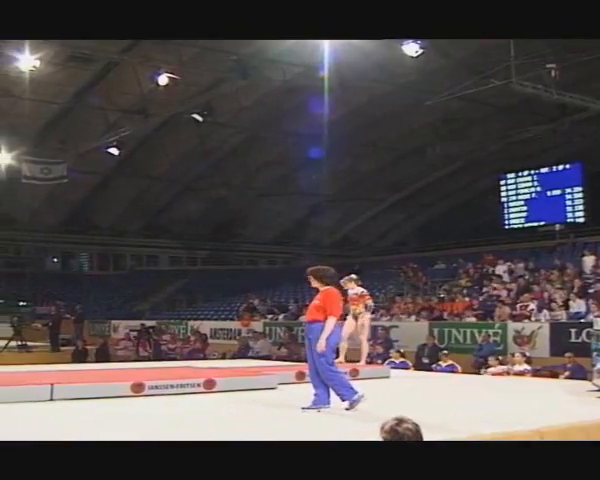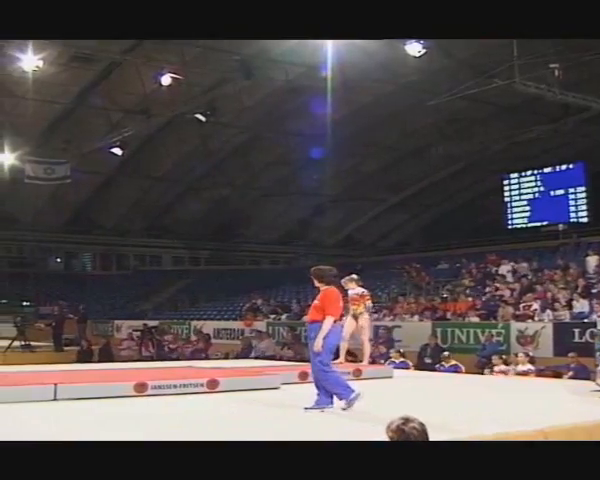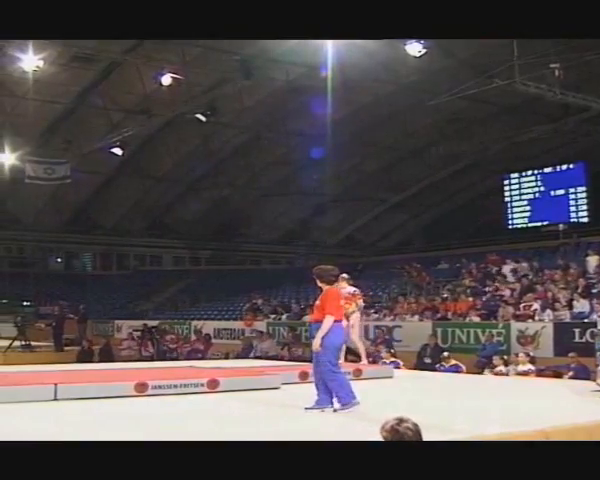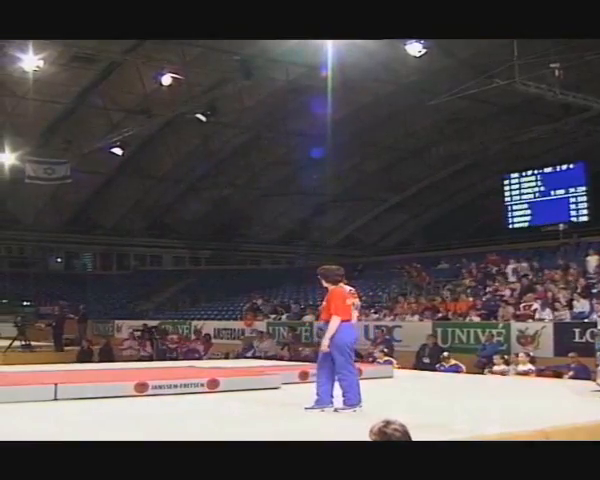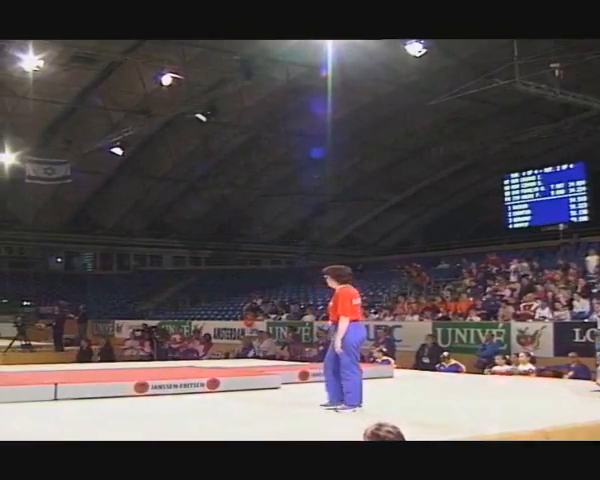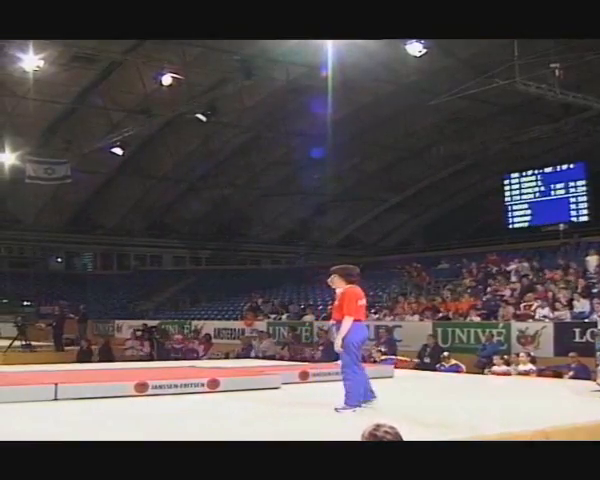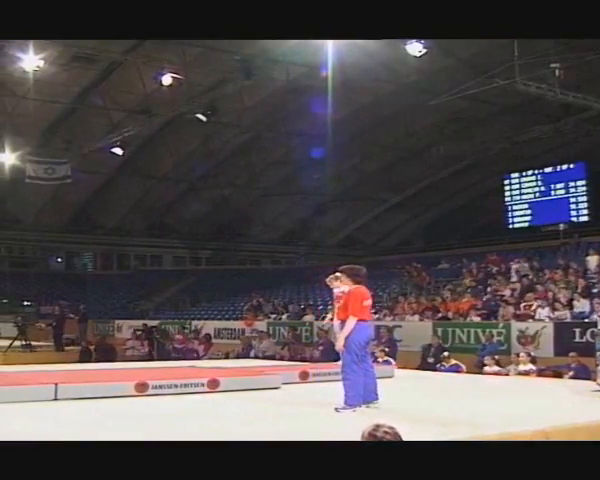
dt=0.3s
person 1, frame 1
left shoulder: (331, 293)
right shoulder: (321, 294)
left elbow: (332, 318)
left wrist: (323, 338)
left hip: (324, 333)
right hip: (313, 332)
left knee: (326, 368)
right knee: (315, 370)
left ankle: (351, 395)
right ankle: (321, 401)
person 1, frame 2
left shoulder: (330, 293)
right shoulder: (325, 293)
left elbow: (330, 318)
left wrist: (320, 338)
left hip: (325, 333)
right hip: (317, 332)
left knee: (322, 368)
right knee: (318, 369)
left ankle: (348, 394)
right ankle: (324, 401)
person 1, frame 3
left shoulder: (331, 292)
right shoulder: (329, 292)
left elbow: (330, 317)
left wrist: (318, 337)
left hip: (329, 333)
right hip: (326, 333)
left knee: (329, 368)
right knee: (320, 369)
left ankle: (348, 399)
right ankle: (324, 401)
person 1, frame 4
left shoulder: (336, 293)
right shoulder: (340, 291)
left elbow: (336, 318)
left wrist: (326, 338)
left hip: (340, 332)
right hip: (338, 332)
left knee: (344, 368)
right knee: (324, 367)
left ankle: (352, 402)
right ankle: (324, 401)
person 1, frame 5
left shoulder: (343, 293)
right shoulder: (349, 291)
left elbow: (345, 318)
left wrist: (338, 339)
left hip: (348, 332)
right hip: (347, 331)
left knee: (348, 368)
right knee: (331, 365)
left ankle: (352, 402)
right ankle: (336, 399)
person 1, frame 6
left shoulder: (349, 293)
right shoulder: (355, 291)
left elbow: (348, 318)
left wrist: (339, 338)
left hip: (351, 332)
right hip: (357, 330)
left knee: (350, 367)
right knee: (354, 366)
left ankle: (352, 402)
right ankle: (367, 396)
person 1, frame 7
left shoulder: (355, 293)
right shoulder: (363, 291)
left elbow: (353, 318)
left wrist: (341, 337)
left hip: (355, 331)
right hip: (364, 329)
left knee: (351, 367)
right knee: (365, 365)
left ankle: (352, 402)
right ankle: (370, 398)
